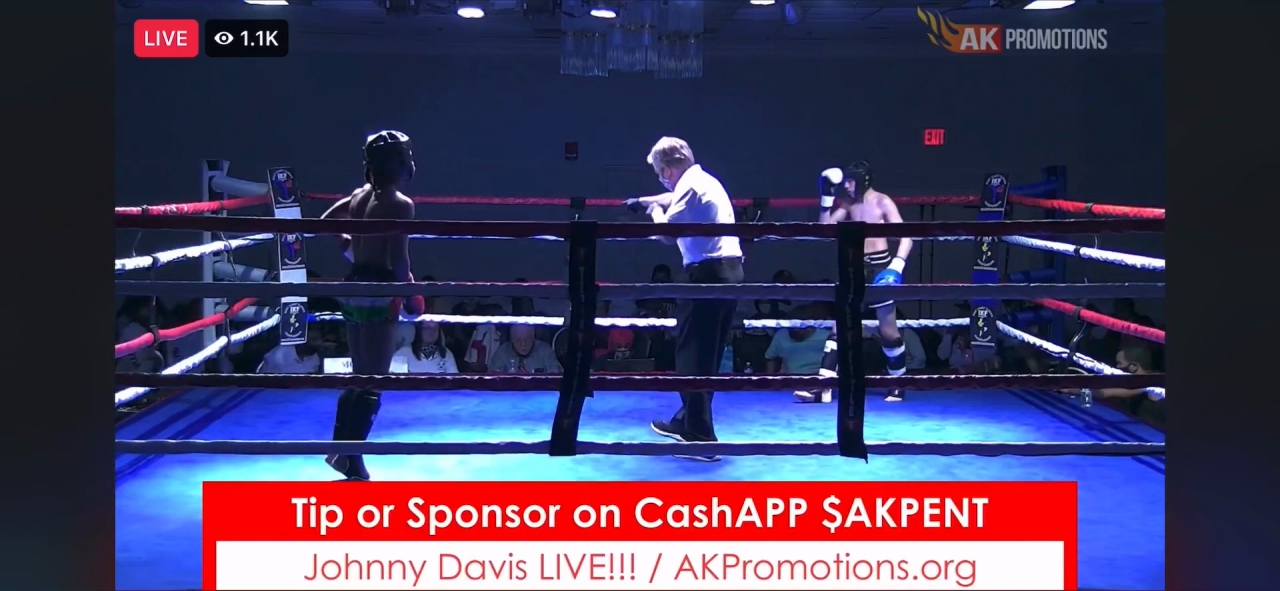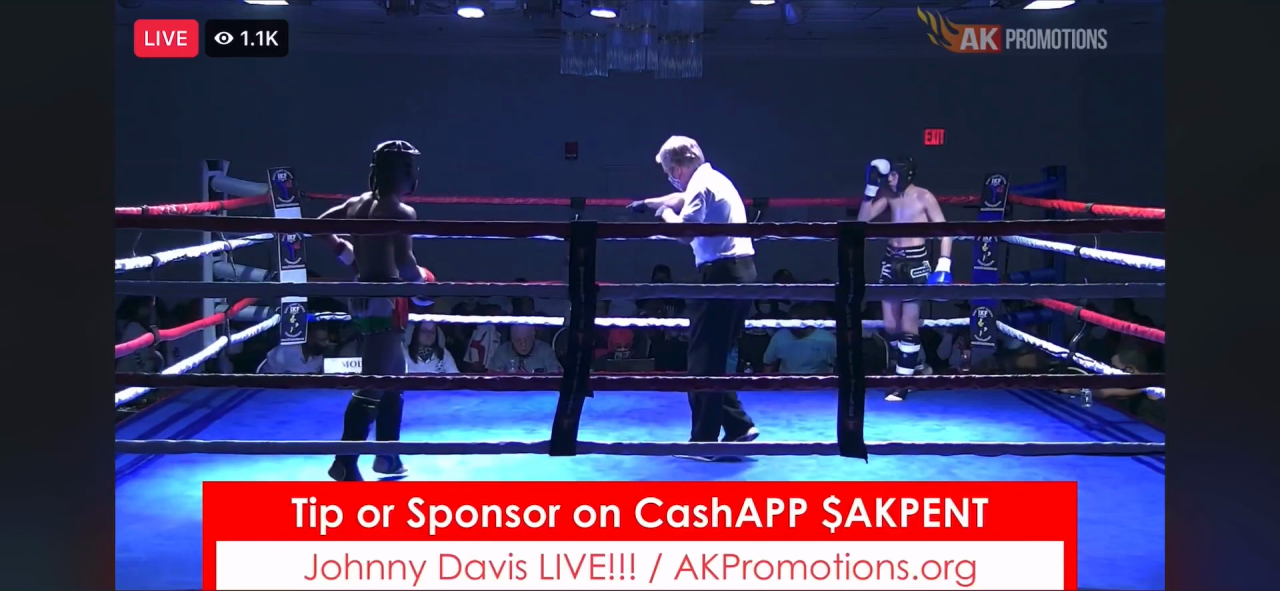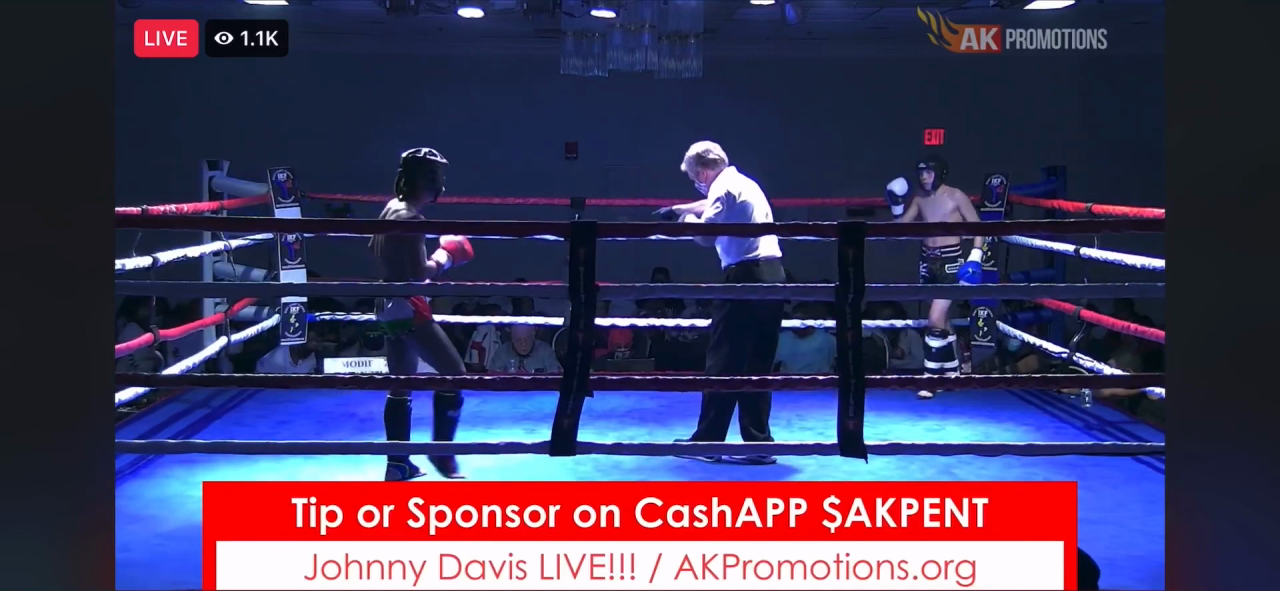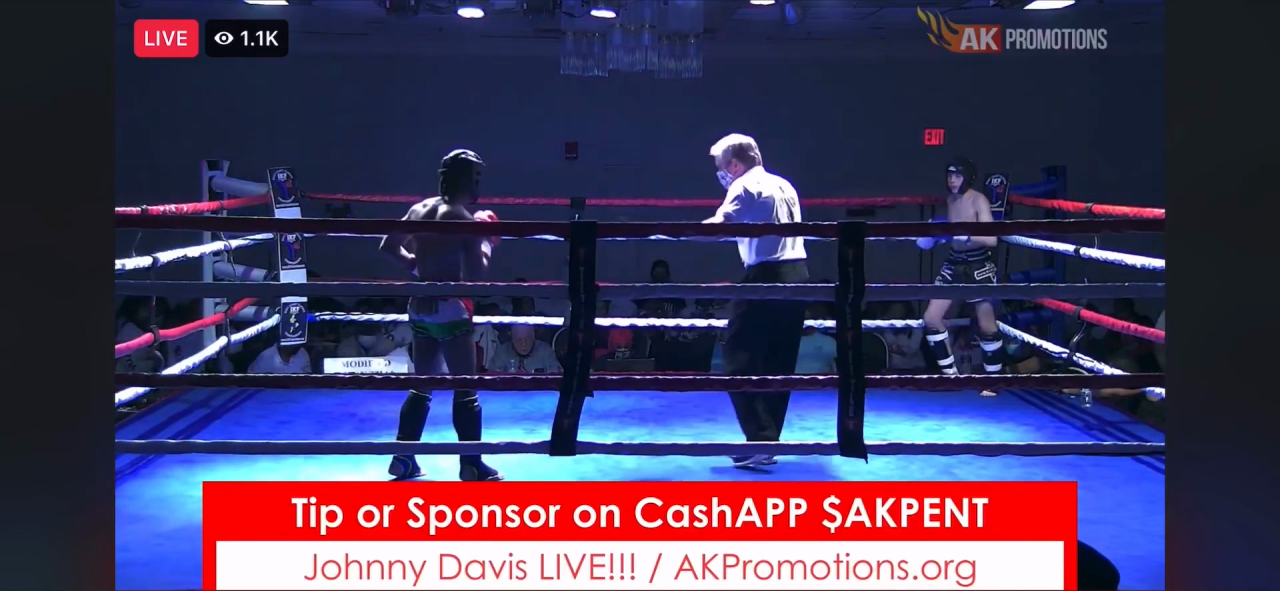
dt=0.4s
person 1, frame 1
left shoulder: (360, 195)
right shoulder: (399, 204)
left elbow: (326, 221)
right elbow: (400, 260)
left hip: (353, 291)
right hip: (380, 295)
left knee: (360, 378)
left ankle: (341, 450)
person 1, frame 2
left shoulder: (358, 203)
right shoulder: (401, 213)
right elbow: (403, 264)
left wrist: (349, 252)
right wrist: (420, 282)
left hip: (363, 298)
right hip: (384, 303)
left knee: (394, 377)
right knee: (372, 389)
person 1, frame 3
left shoulder: (395, 208)
right shoulder: (410, 217)
left elbow: (377, 251)
right elbow: (419, 273)
right wrist: (445, 257)
left hip: (390, 305)
right hip: (407, 308)
left knee: (401, 388)
right knee: (454, 373)
person 1, frame 4
left shoulder: (419, 209)
right shoulder: (466, 220)
left elbow: (388, 246)
right elbow: (475, 272)
right wrist: (486, 246)
left hip: (420, 307)
right hip: (451, 310)
left knee: (422, 387)
right knee: (465, 390)
left ankle: (403, 457)
right ankle: (471, 464)
person 2, frame 1
left shoulder: (688, 186)
right shoulder: (706, 181)
left wrist: (655, 210)
right wrist: (645, 200)
left hip: (708, 274)
right hip: (729, 272)
left knee: (693, 357)
right knee: (707, 356)
left ankle: (700, 439)
right ankle: (686, 423)
person 2, frame 2
left shoulder: (701, 186)
right shoulder: (715, 180)
right elbow: (682, 199)
left wrist: (664, 213)
right wrist: (649, 202)
left hip: (721, 274)
right hip: (742, 272)
left knee: (704, 360)
right knee: (716, 359)
left ankle: (703, 441)
right ankle: (739, 427)
person 2, frame 3
left shoulder: (723, 187)
right shoulder: (745, 184)
left elbow: (706, 235)
left wrist: (688, 219)
right wrist: (677, 208)
left hip: (746, 277)
right hip: (771, 275)
left knee: (723, 361)
right knee: (757, 365)
left ankle: (706, 440)
right ankle: (758, 442)
person 2, frame 4
left shoulder: (745, 187)
right shoulder: (782, 185)
left elbow: (717, 227)
left hip: (765, 278)
right hip: (796, 276)
left knee: (739, 361)
right knee: (778, 366)
left ankle: (761, 442)
right ankle: (766, 439)
person 3, frame 1
left shoulder: (882, 202)
right shoulder: (847, 202)
left elbow: (906, 238)
right elbow: (825, 228)
left wrist: (897, 265)
right wrist: (827, 197)
left hip: (877, 267)
left knee: (888, 332)
left ankle: (898, 386)
right ankle: (824, 388)
person 3, frame 2
left shoulder: (924, 197)
right shoulder: (889, 196)
left elbow: (945, 232)
right elbow: (863, 219)
left wrist: (944, 264)
right wrist: (871, 187)
left hip: (915, 262)
right hip: (891, 261)
left knee: (908, 327)
right knee: (891, 327)
left ankle: (901, 385)
right ankle: (915, 368)
person 3, frame 3
left shoulder: (956, 196)
right shoulder: (918, 197)
right elbow: (901, 225)
left wrist: (975, 256)
right wrist: (896, 206)
left hip: (952, 261)
right hip: (928, 261)
left knee: (936, 320)
right knee: (937, 322)
left ankle: (931, 379)
right ankle: (951, 375)
person 3, frame 4
left shoulder: (979, 200)
right shoulder: (949, 200)
left elbow: (990, 240)
left wrist: (959, 234)
right wrist: (935, 236)
left hip: (978, 265)
right hip: (952, 264)
left knee: (986, 327)
right knee: (931, 319)
right ankle: (950, 373)
